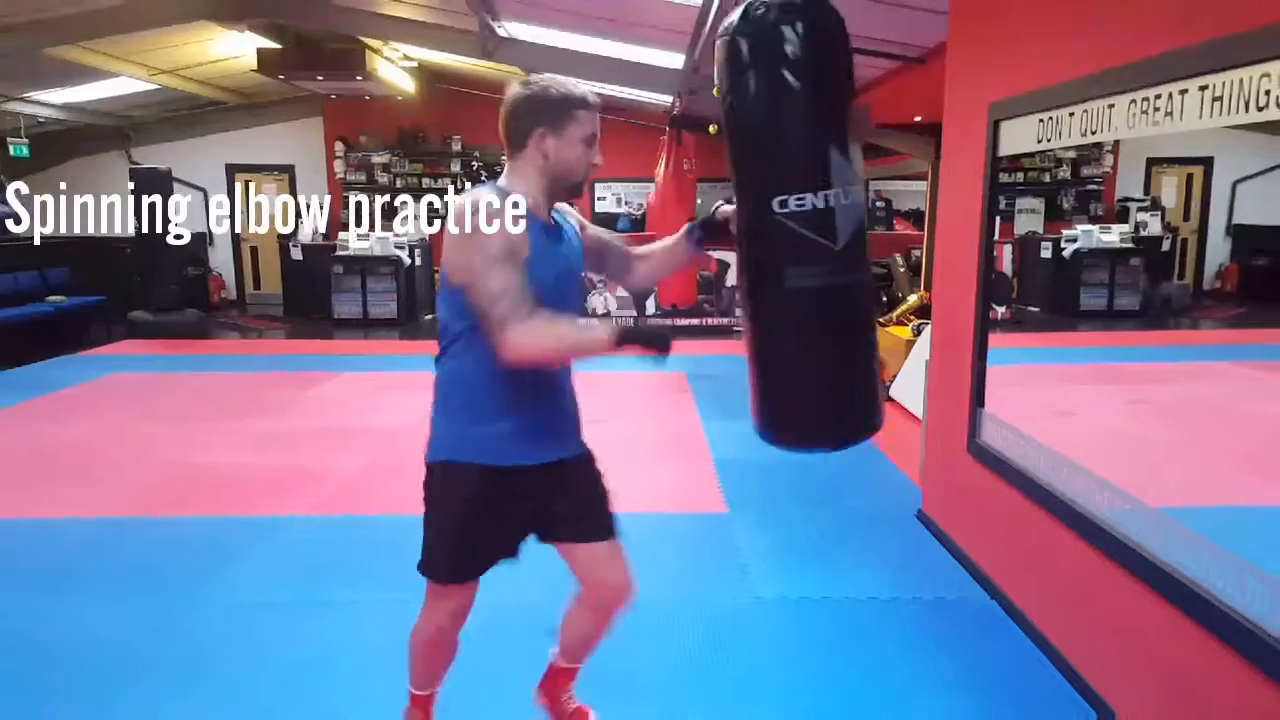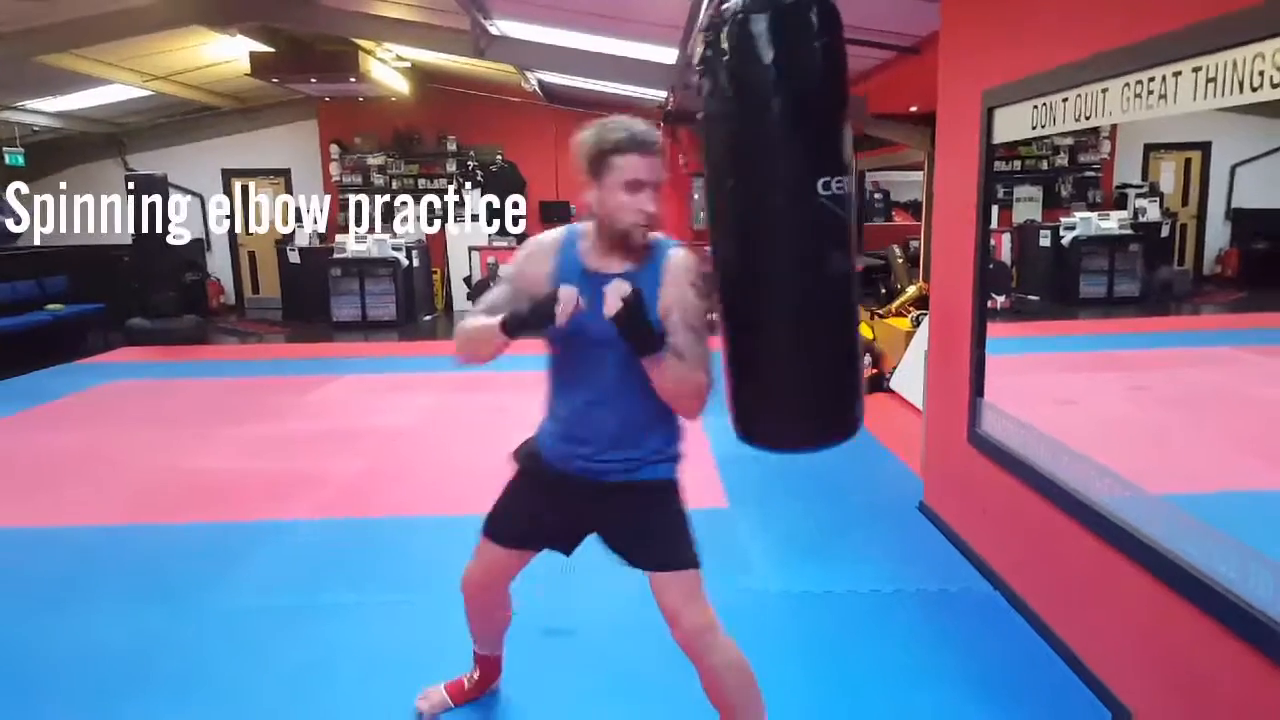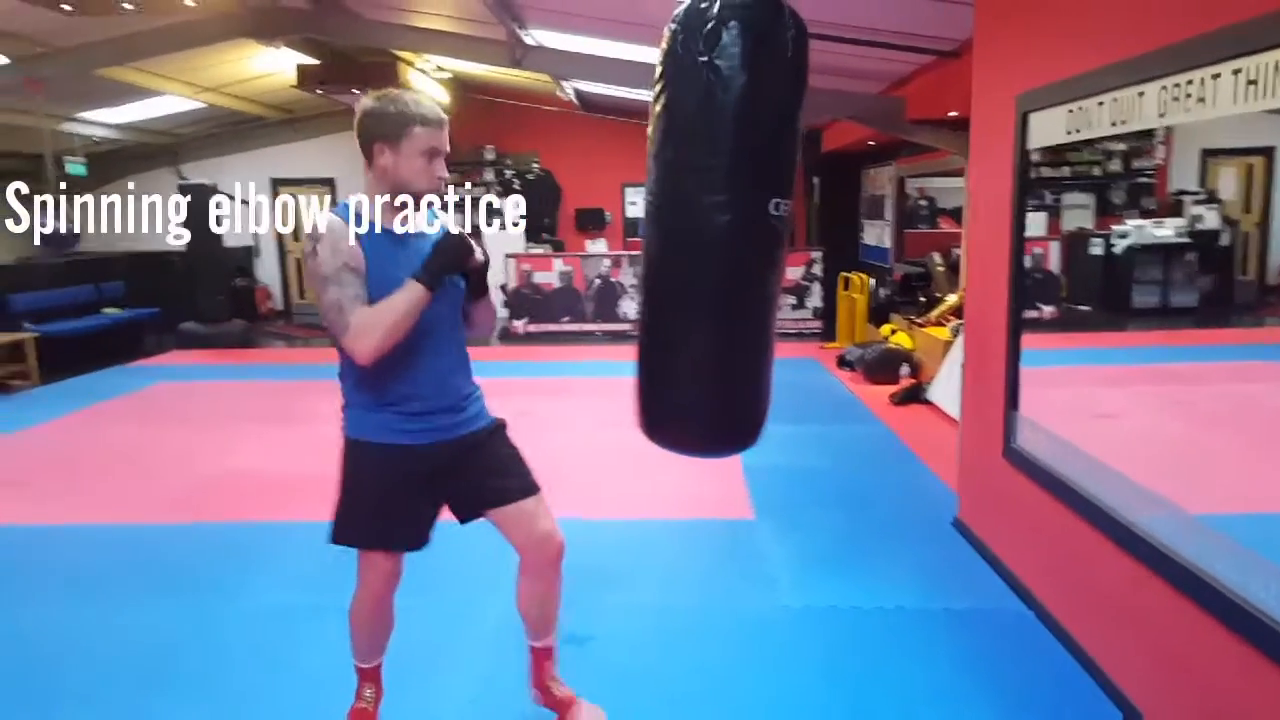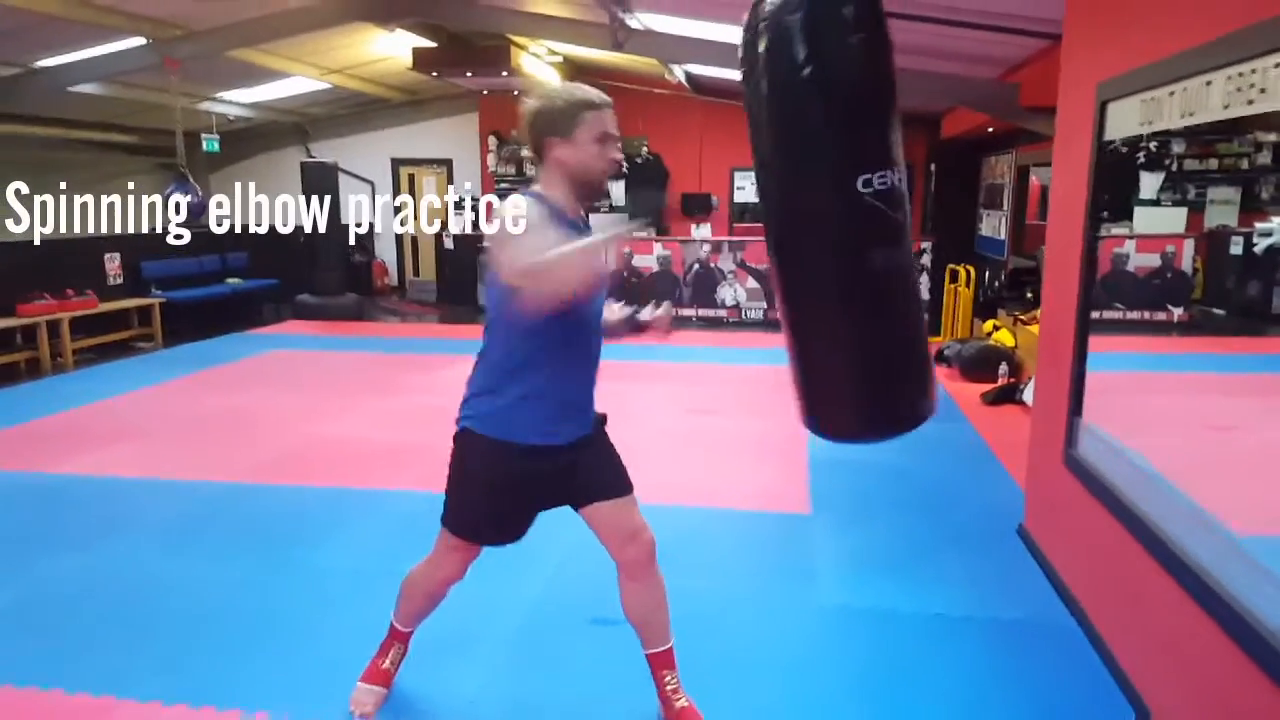
dt=1s
person 1, frame 1
left shoulder: (565, 221)
right shoulder: (484, 215)
left elbow: (638, 265)
right elbow: (517, 338)
left wrist: (705, 230)
right wrist: (620, 336)
left hip: (557, 448)
right hip: (476, 457)
left knee: (611, 584)
right knee: (448, 607)
person 1, frame 2
left shoulder: (675, 269)
right shoulder: (548, 252)
left elbow: (692, 399)
right elbow: (467, 343)
left wrist: (643, 342)
right wrist: (522, 319)
left hip: (642, 478)
right hip: (557, 462)
left knee: (695, 624)
right knee: (482, 579)
person 1, frame 3
left shoulder: (441, 224)
right shoulder: (335, 238)
left elbow: (478, 329)
right elbow: (363, 343)
left wrist: (477, 285)
right wrist: (430, 274)
left hip: (468, 426)
right hip: (385, 442)
left knee: (545, 544)
right knee: (378, 578)
person 1, frame 4
left shoulder: (577, 219)
right shoulder: (526, 220)
right elbow: (535, 292)
left wrist: (629, 320)
right wrist: (610, 244)
left hip: (574, 427)
right hip: (501, 435)
left knee: (636, 548)
right knee: (450, 560)
right ankle: (391, 652)
